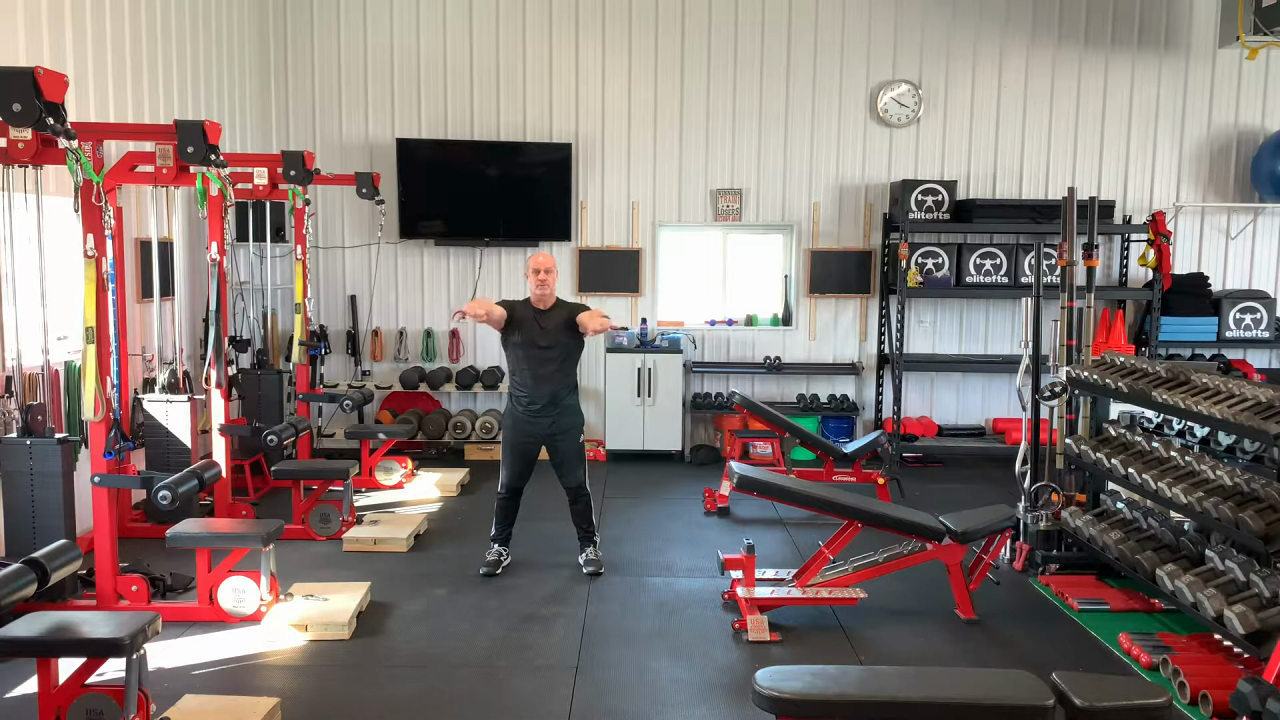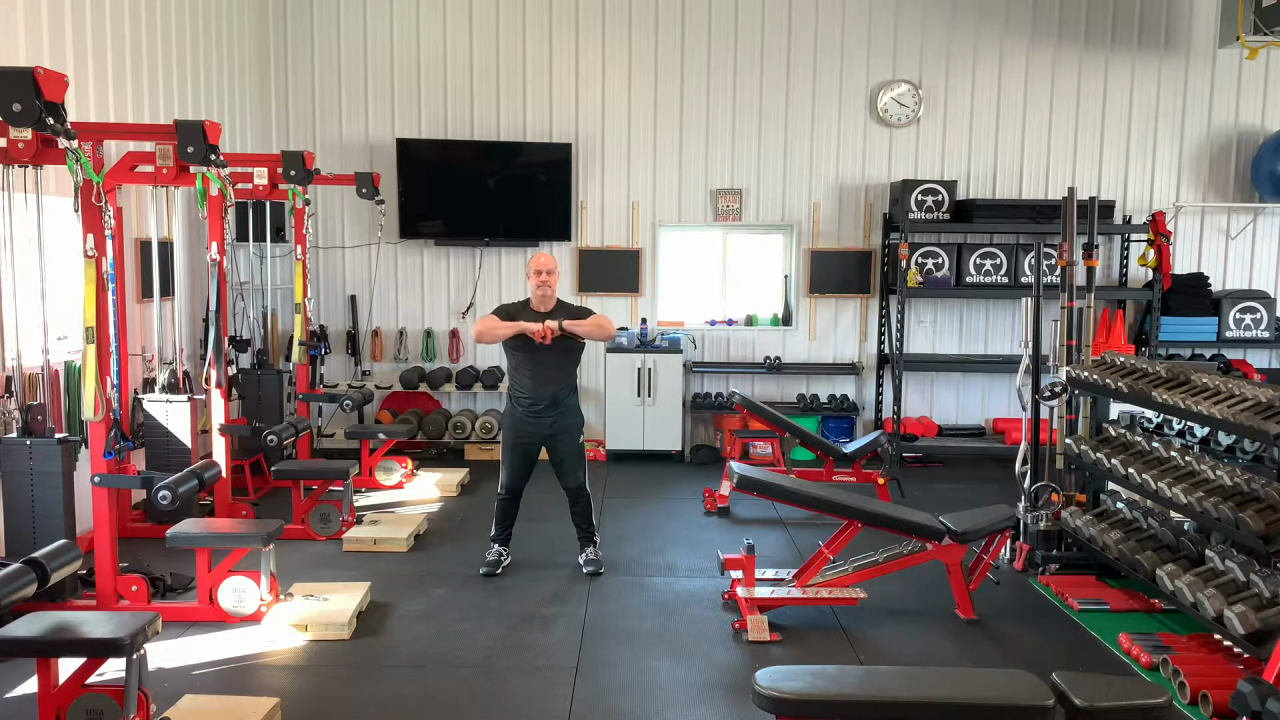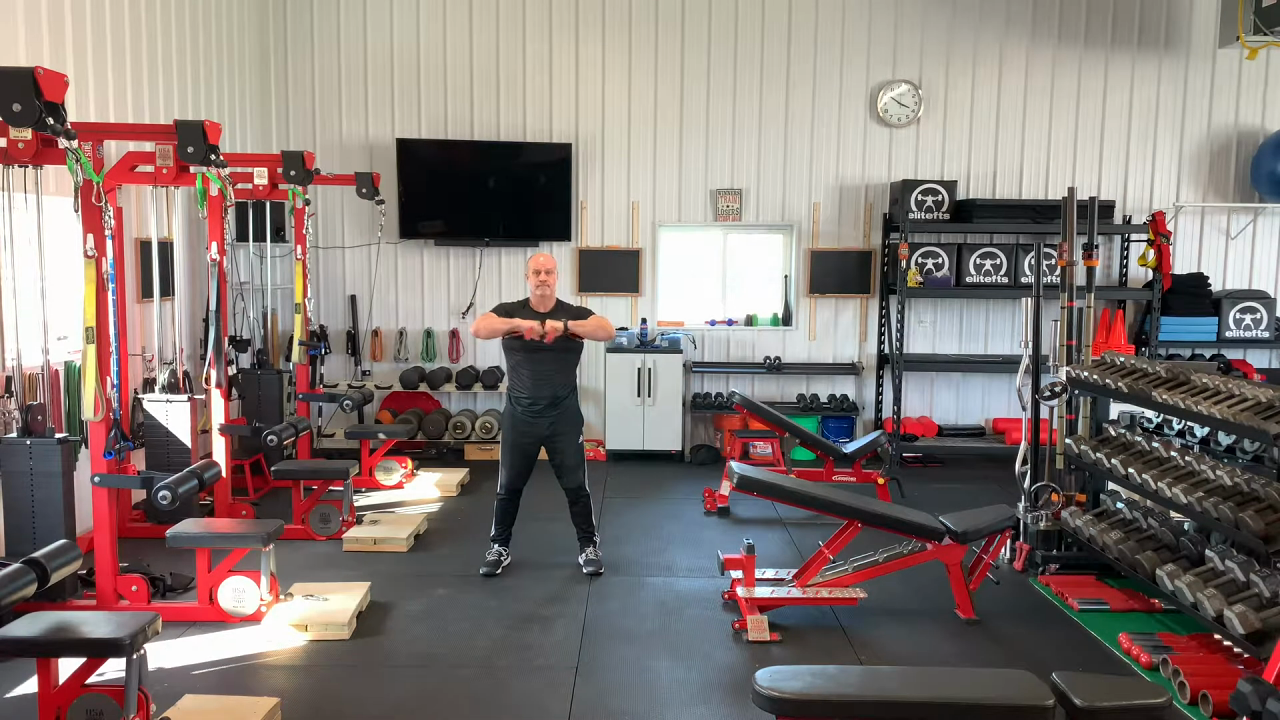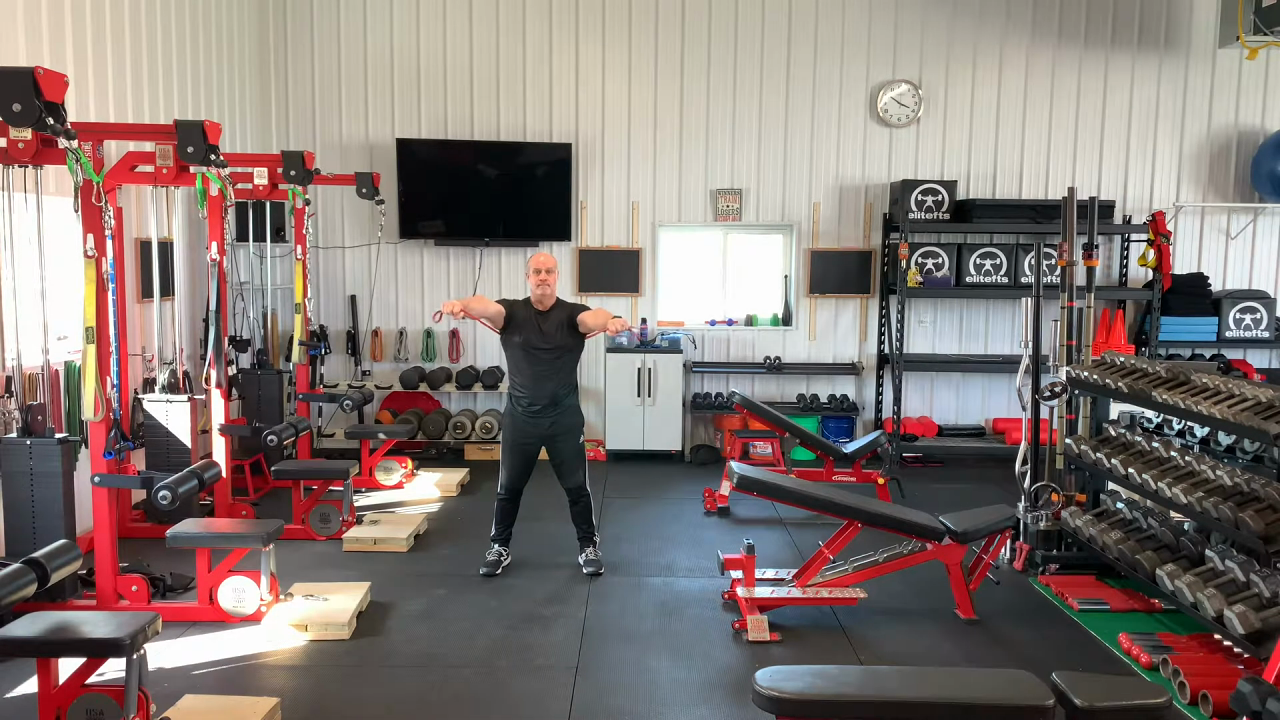
dt=0.5s
person 1, frame 1
left shoulder: (572, 312)
right shoulder: (513, 311)
left elbow: (590, 318)
right elbow: (491, 310)
left wrist: (600, 321)
right wrist: (477, 308)
left hip: (564, 418)
right hip: (520, 417)
left knee: (576, 486)
right knee: (509, 487)
left ankle: (588, 547)
right ankle: (499, 547)
person 1, frame 2
left shoulder: (574, 314)
right shoulder: (511, 313)
left elbow: (608, 330)
right elbow: (478, 332)
left wrist: (561, 325)
right wrist: (523, 326)
left hip: (565, 418)
right hip: (520, 418)
left knee: (576, 487)
right knee: (509, 487)
left ankle: (589, 547)
right ankle: (499, 548)
person 1, frame 3
left shoulder: (575, 314)
right shoulder: (510, 311)
left elbow: (607, 331)
right elbow: (478, 328)
left wrist: (565, 326)
right wrist: (520, 323)
left hip: (564, 417)
right hip: (519, 417)
left knee: (576, 487)
right knee: (509, 487)
left ankle: (589, 547)
right ankle: (499, 547)
person 1, frame 4
left shoulder: (572, 313)
right shoulder: (512, 312)
left elbow: (593, 318)
right elbow: (486, 306)
left wrist: (611, 320)
right wrist: (461, 305)
left hip: (564, 418)
right hip: (520, 418)
left knee: (577, 487)
right knee: (509, 487)
left ankle: (589, 547)
right ankle: (499, 548)
